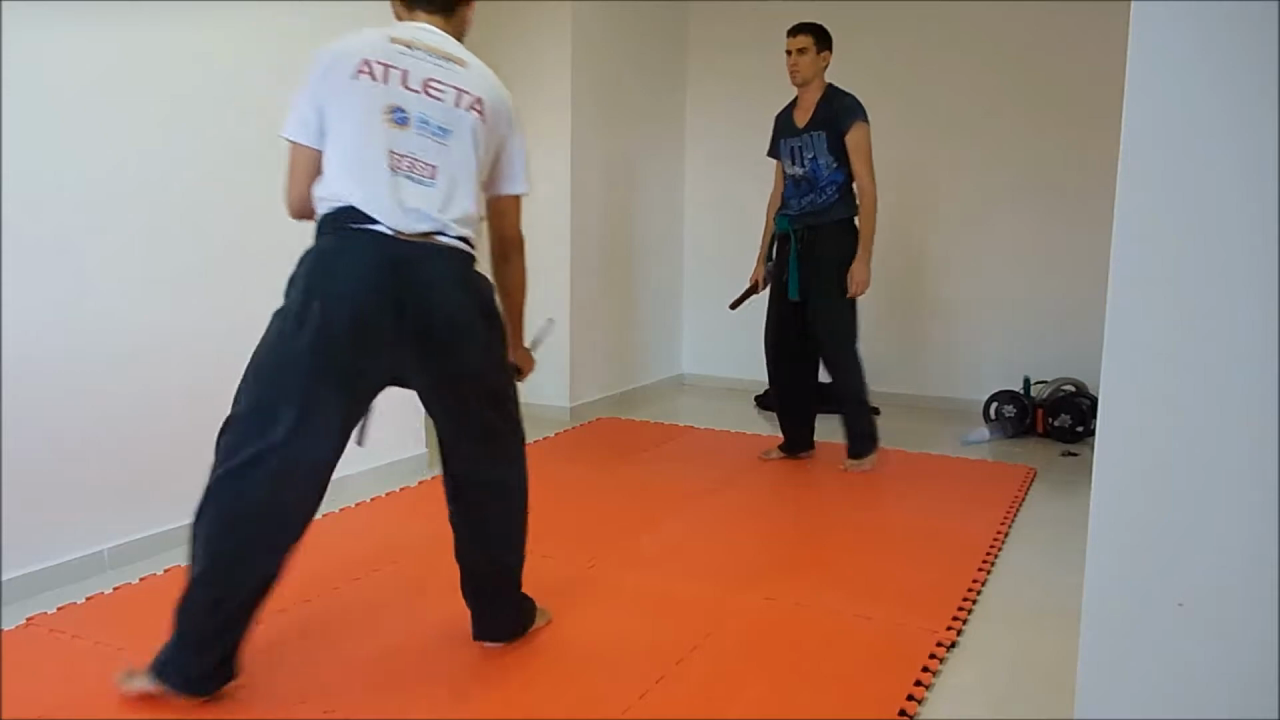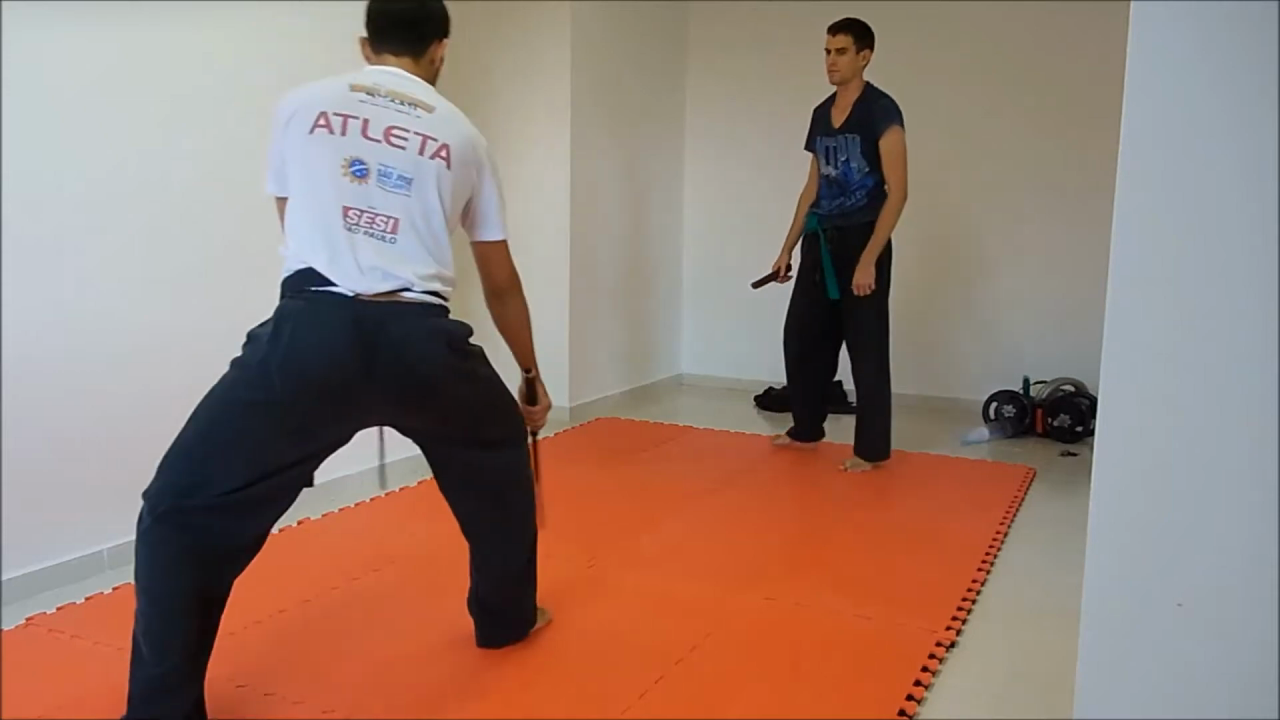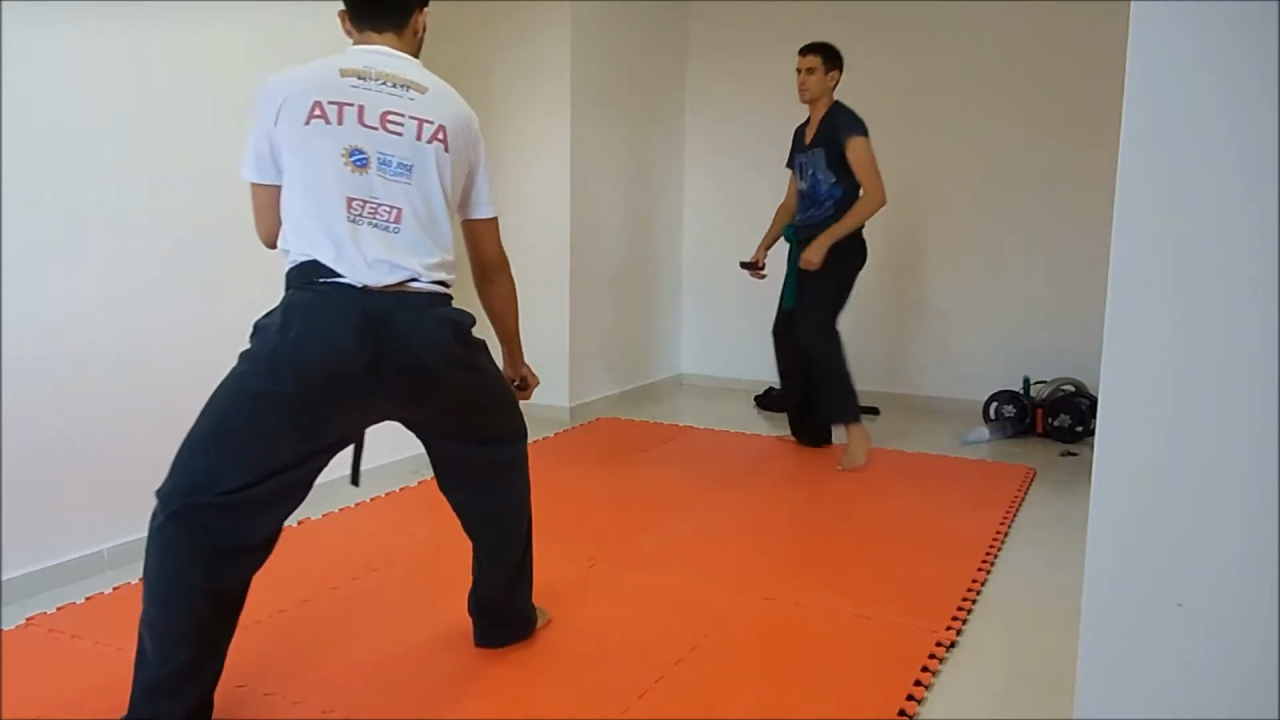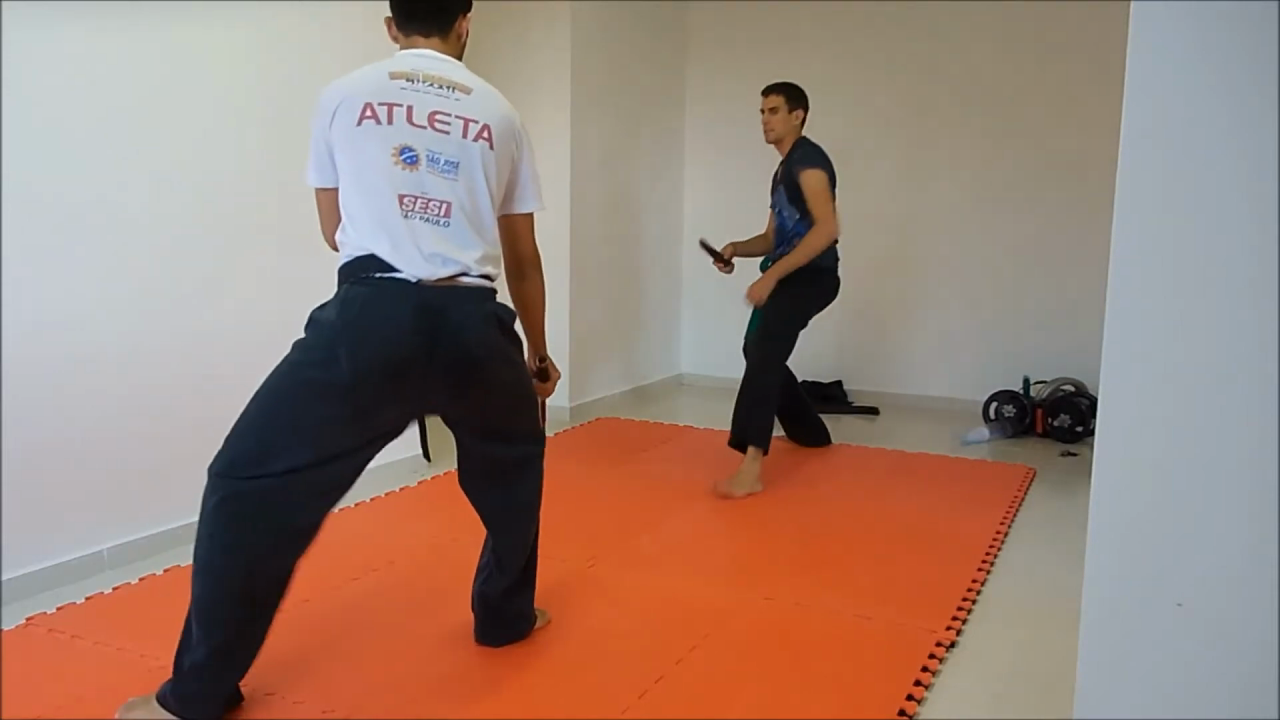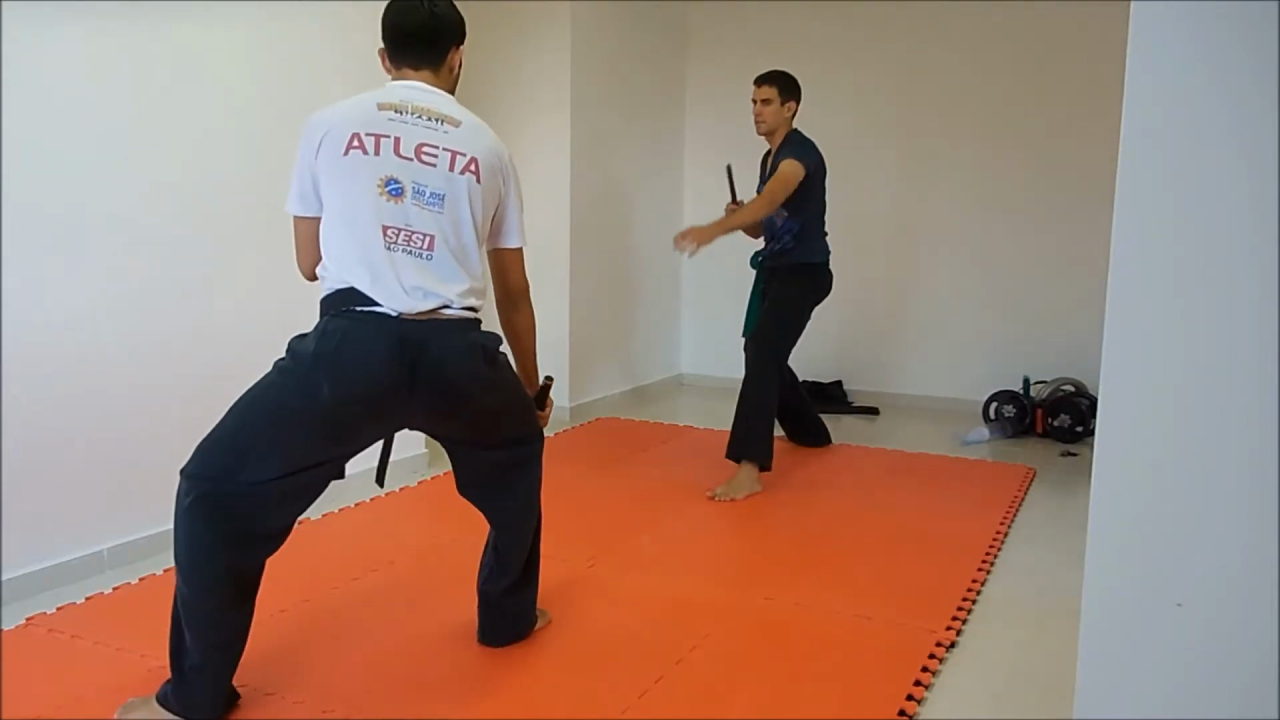
dt=0.5s
person 1, frame 1
right shoulder: (488, 90)
left elbow: (300, 200)
right elbow: (506, 239)
right wrist: (512, 337)
left hip: (346, 274)
right hip: (444, 284)
left knee: (262, 458)
right knee: (489, 452)
left ankle: (193, 663)
right ankle: (501, 614)
person 1, frame 2
left shoulder: (302, 105)
right shoulder: (461, 133)
right elbow: (501, 284)
right wrist: (532, 379)
left hip: (311, 333)
right hip: (416, 340)
left knee: (184, 509)
right knee: (498, 454)
right ankle: (506, 615)
person 1, frame 3
left shoulder: (290, 89)
right shoulder: (453, 110)
left elbow: (270, 231)
right elbow: (490, 263)
right wrist: (514, 359)
left hip: (318, 325)
right hip: (423, 331)
left knee: (199, 507)
right knee: (495, 454)
right ankle: (504, 616)
person 1, frame 4
left shoulder: (346, 95)
right shoulder: (498, 113)
right elbow: (523, 259)
right wrist: (538, 355)
left hip: (369, 317)
right hip: (468, 322)
left knee: (253, 485)
right knee: (513, 458)
right ankle: (507, 613)
person 1, frame 5
left shoulder: (331, 125)
right shoulder: (486, 145)
left elbow: (309, 262)
right elbow: (513, 291)
right wrist: (530, 386)
left hip: (353, 348)
right hip: (453, 354)
left knee: (217, 490)
right knee: (514, 455)
right ankle: (509, 615)
person 2, frame 1
left shoulder: (845, 109)
right shoulder: (783, 120)
left elbow: (866, 188)
left wrist: (862, 257)
right wrist: (763, 257)
left hip: (831, 241)
right hip: (791, 243)
left knee: (835, 343)
right knee: (783, 345)
left ankle: (862, 445)
right ankle: (797, 440)
person 2, frame 2
left shoulder: (882, 111)
right shoulder: (820, 113)
left elbow: (897, 192)
left wrist: (869, 259)
right wrist: (788, 248)
left hip: (861, 242)
right hip: (820, 241)
left knee: (867, 348)
right knee: (802, 336)
left ankle: (871, 449)
right ankle: (806, 428)
person 2, frame 3
left shoulder: (846, 125)
right shoulder: (801, 133)
left elbow: (875, 196)
left wrist: (826, 240)
right wrist: (764, 246)
left hip: (837, 246)
right hip: (807, 247)
left knee: (813, 330)
right knee: (788, 333)
left ankle: (853, 427)
right ankle: (810, 429)
person 2, frame 4
left shoulder: (808, 160)
right shoulder: (782, 169)
left elbow: (827, 229)
left wrist: (773, 273)
right wrist: (736, 248)
left hip: (811, 277)
right hip: (786, 277)
left knee: (764, 350)
right knee: (761, 352)
left ankle: (751, 465)
right ankle: (810, 432)
person 2, frame 5
left shoulder: (800, 152)
right shoulder: (769, 158)
left elbow: (767, 202)
left wrist: (713, 230)
right wrist: (742, 222)
left hip: (804, 271)
right hip: (777, 270)
left knee: (762, 354)
right knee: (765, 355)
left ankle: (749, 470)
right ankle: (811, 432)
